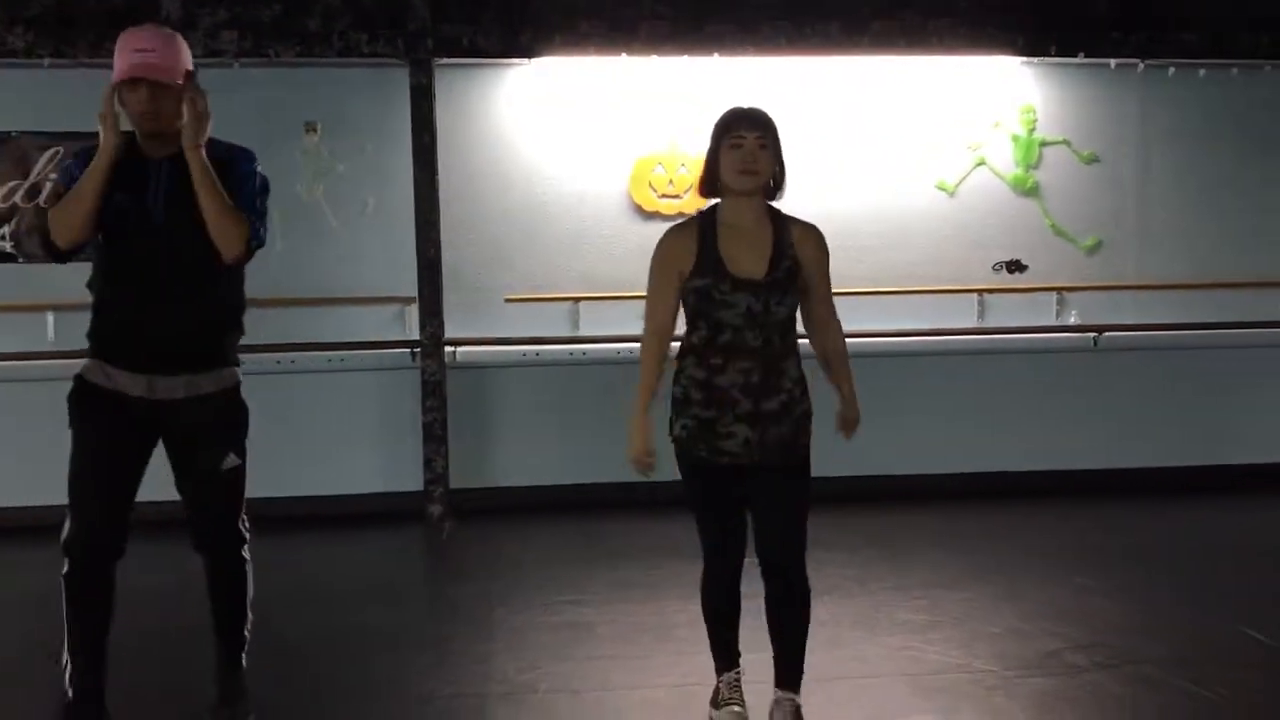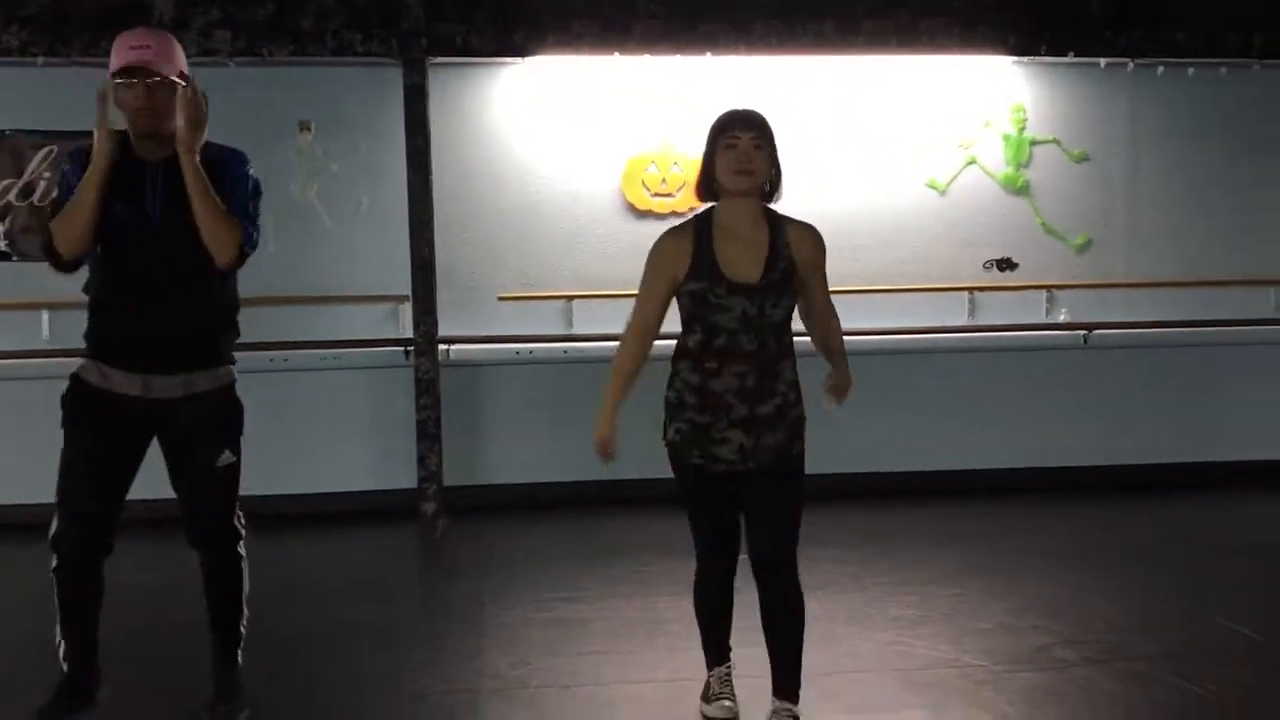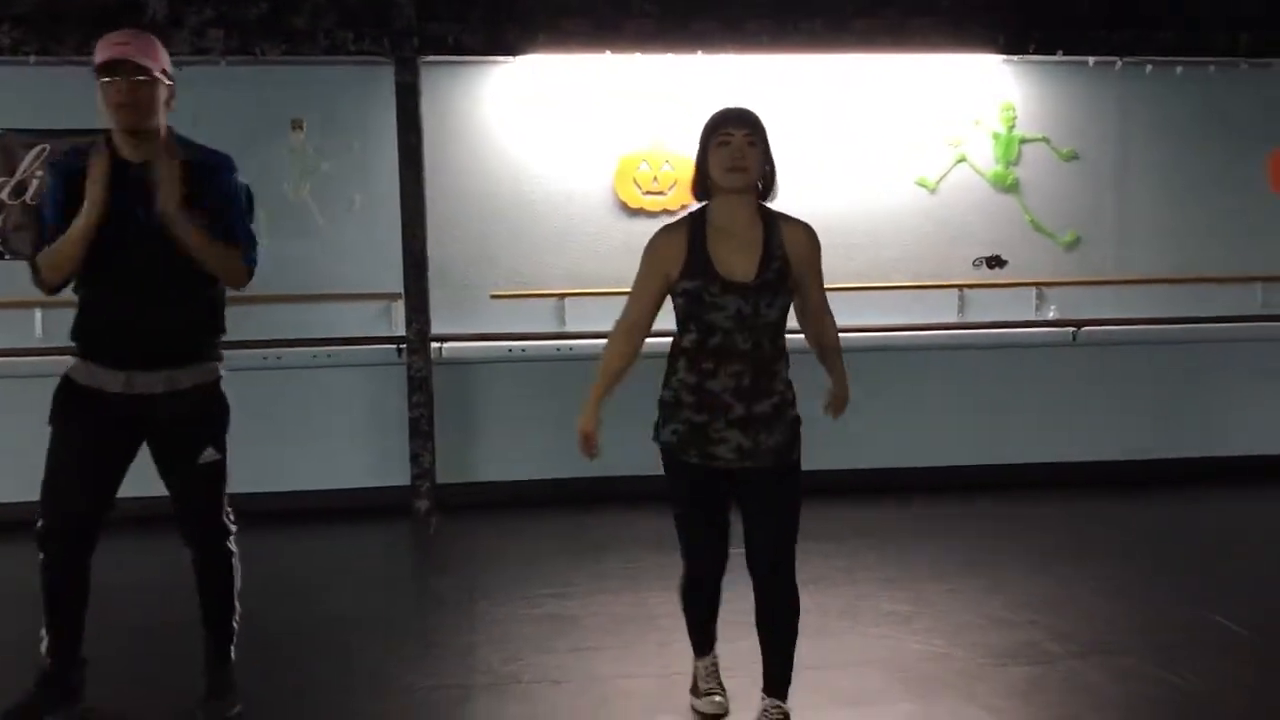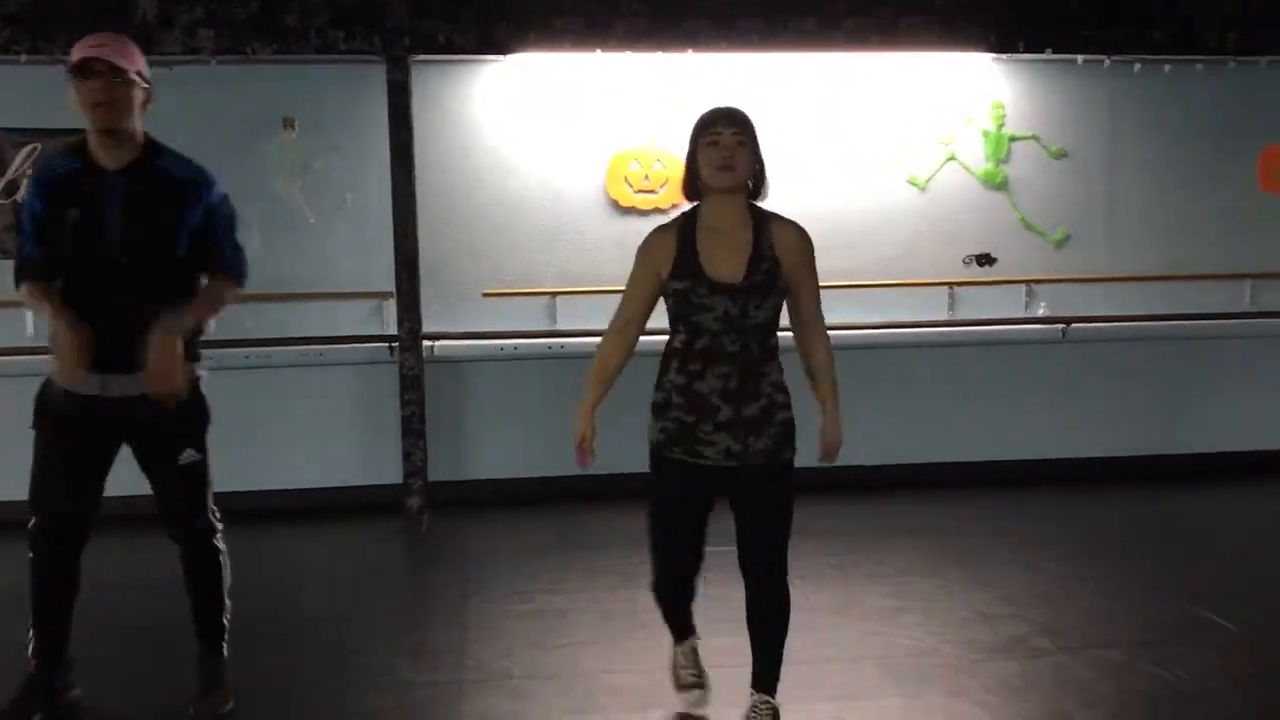
dt=0.1s
person 1, frame 1
left shoulder: (232, 164)
right shoulder: (95, 161)
left elbow: (236, 248)
right elbow: (63, 243)
left wrist: (195, 150)
right wrist: (109, 145)
left hip: (206, 387)
right hip: (112, 383)
left knee: (223, 536)
right knee: (89, 539)
person 1, frame 2
left shoulder: (225, 167)
right shoulder: (89, 165)
left elbow: (228, 254)
right elbow: (65, 253)
left wrist: (190, 156)
right wrist: (103, 154)
left hip: (201, 386)
right hip: (108, 382)
left knee: (218, 533)
right knee: (77, 535)
person 1, frame 3
left shoulder: (214, 173)
right shoulder: (72, 172)
left elbow: (238, 270)
left wrist: (178, 213)
right wrist: (91, 211)
left hip: (185, 382)
right hip: (97, 382)
left knee: (210, 529)
right knee: (62, 529)
person 1, frame 4
left shoulder: (187, 184)
left elbow: (228, 275)
left wrist: (177, 327)
right wrist: (58, 327)
left hip: (161, 385)
right hip: (76, 385)
left knee: (195, 527)
person 2, frame 1
left shoulder: (804, 240)
right shoulder: (684, 243)
left elbow: (821, 325)
right elbow: (658, 336)
left wrist: (844, 394)
right wrist: (641, 423)
left hip: (780, 426)
right hip: (704, 426)
left knee: (785, 561)
right knee: (722, 557)
person 2, frame 2
left shoulder: (800, 241)
right shoulder: (678, 245)
left elbow: (817, 313)
right elbow: (641, 331)
left wrist: (840, 366)
right wrist: (608, 410)
left hip: (776, 431)
right hip: (698, 429)
left knee: (777, 567)
right knee: (716, 559)
right ankle: (718, 670)
person 2, frame 3
left shoulder: (794, 238)
right shoulder: (673, 243)
left elbow: (816, 317)
right elbow: (631, 327)
left wrist: (838, 376)
right wrist: (593, 404)
left hip: (771, 431)
right hip: (691, 431)
left knee: (773, 569)
right knee: (705, 562)
right ankle: (705, 662)
person 2, frame 4
left shoulder: (787, 240)
right shoulder: (664, 244)
left elbow: (809, 328)
right elbow: (625, 329)
left wrist: (831, 410)
right wrist: (588, 407)
left hip: (764, 432)
right hip: (682, 431)
left knee: (765, 569)
right knee: (673, 565)
right ankle: (684, 643)
